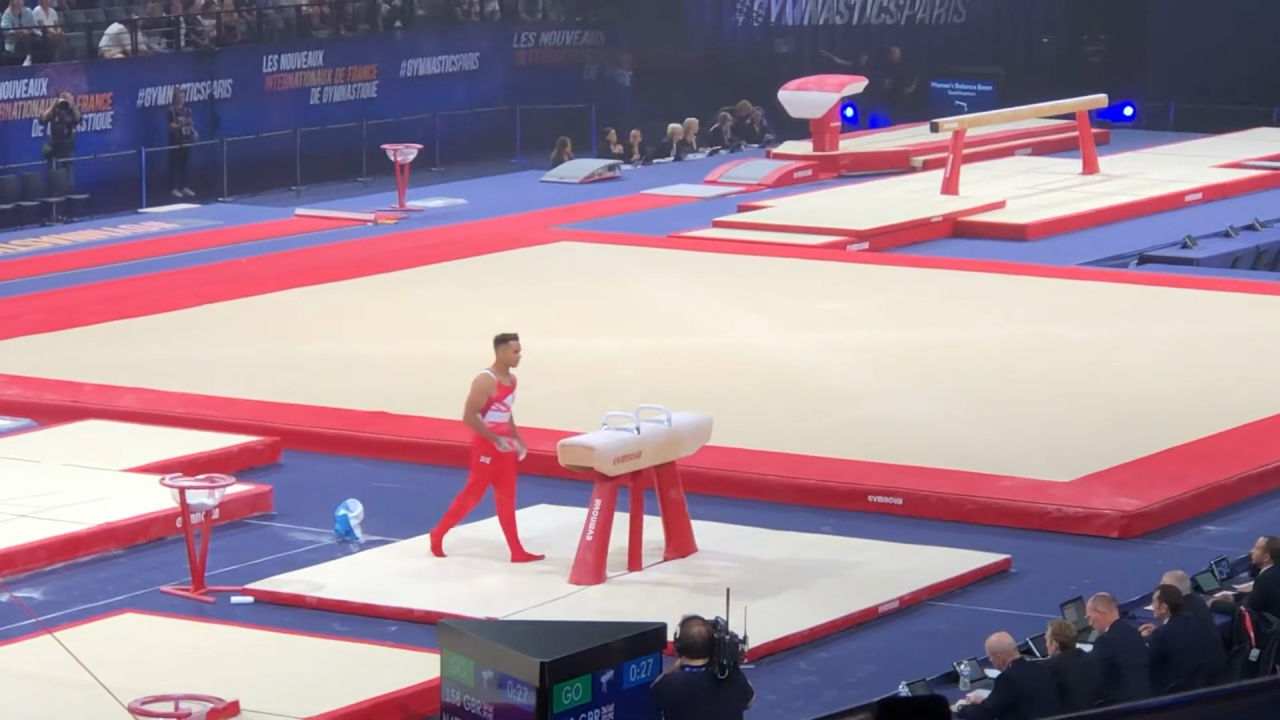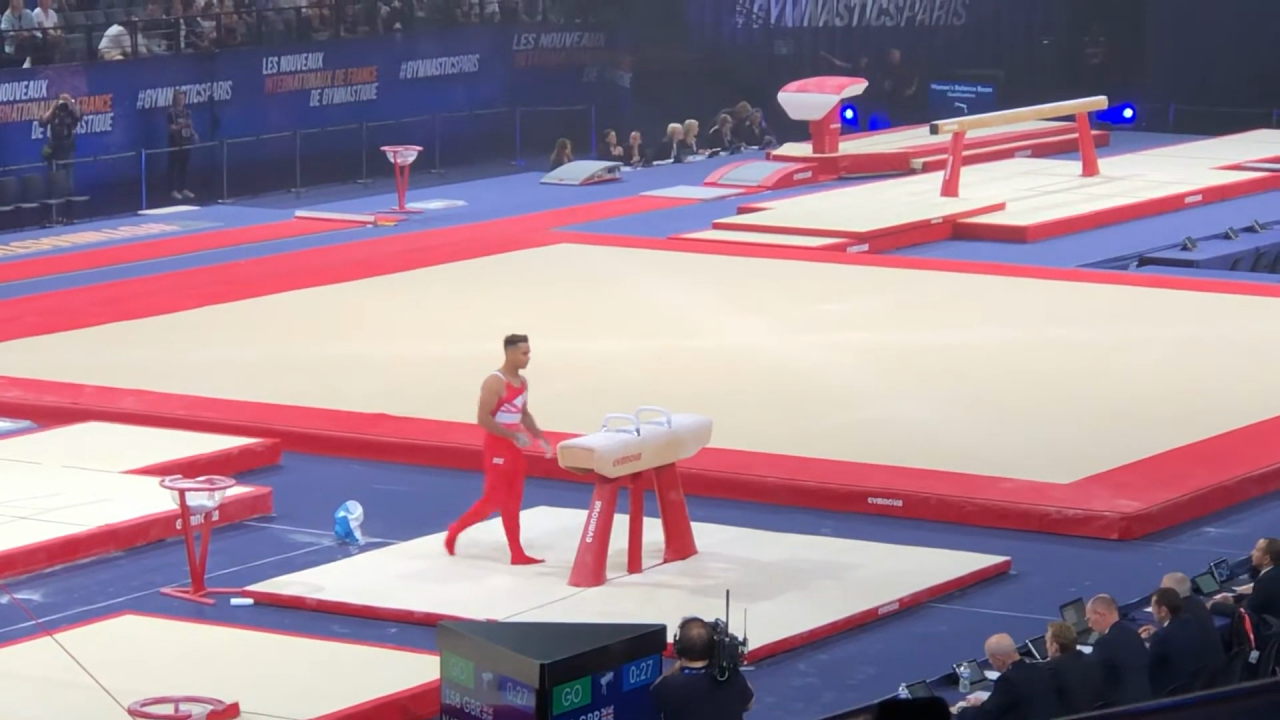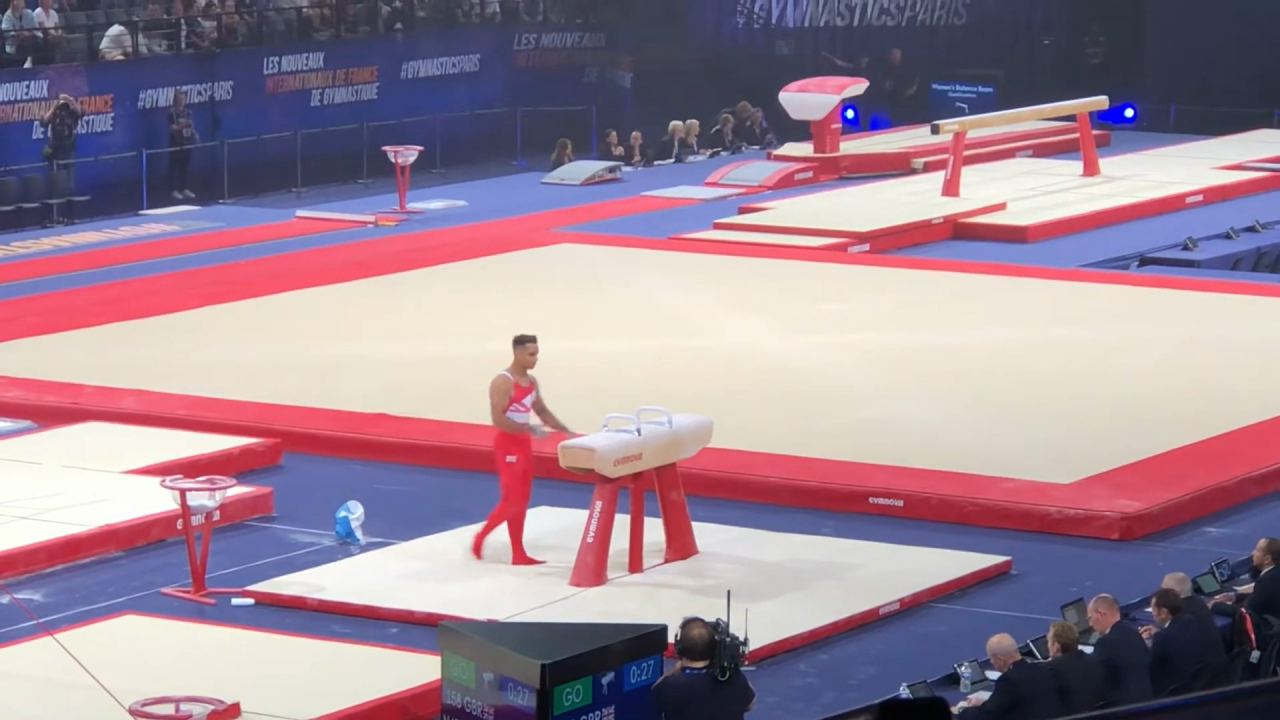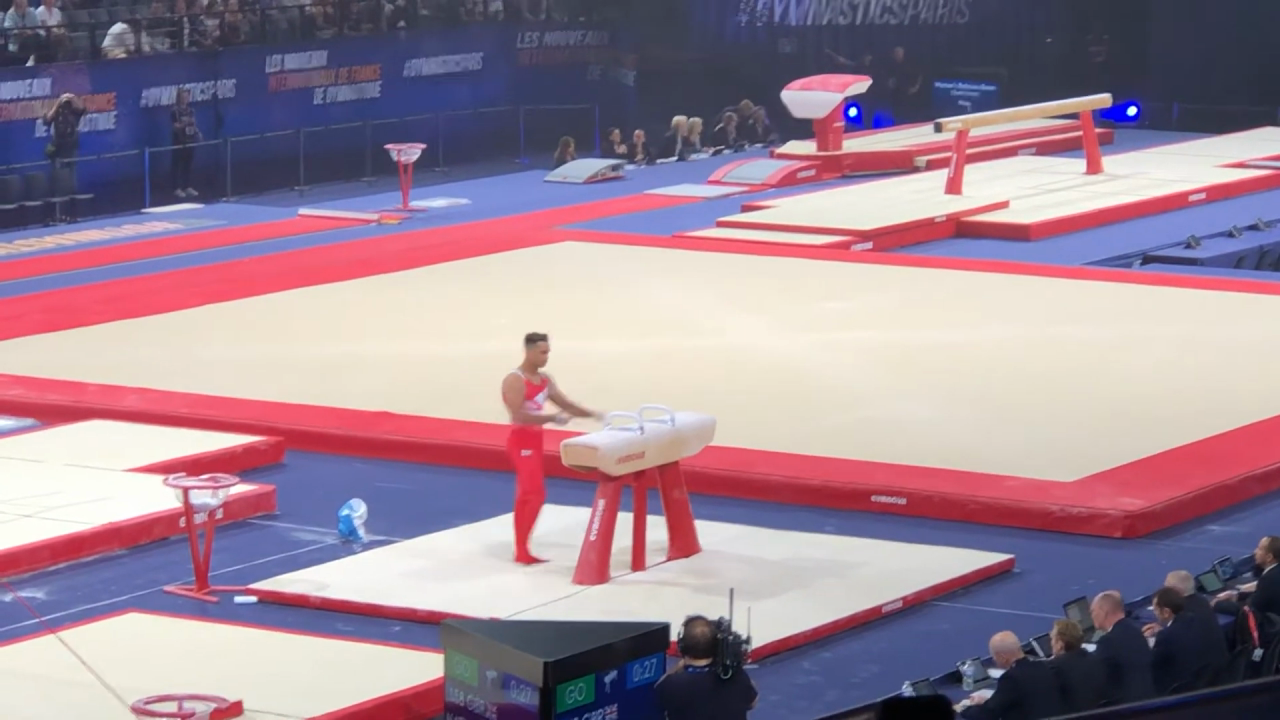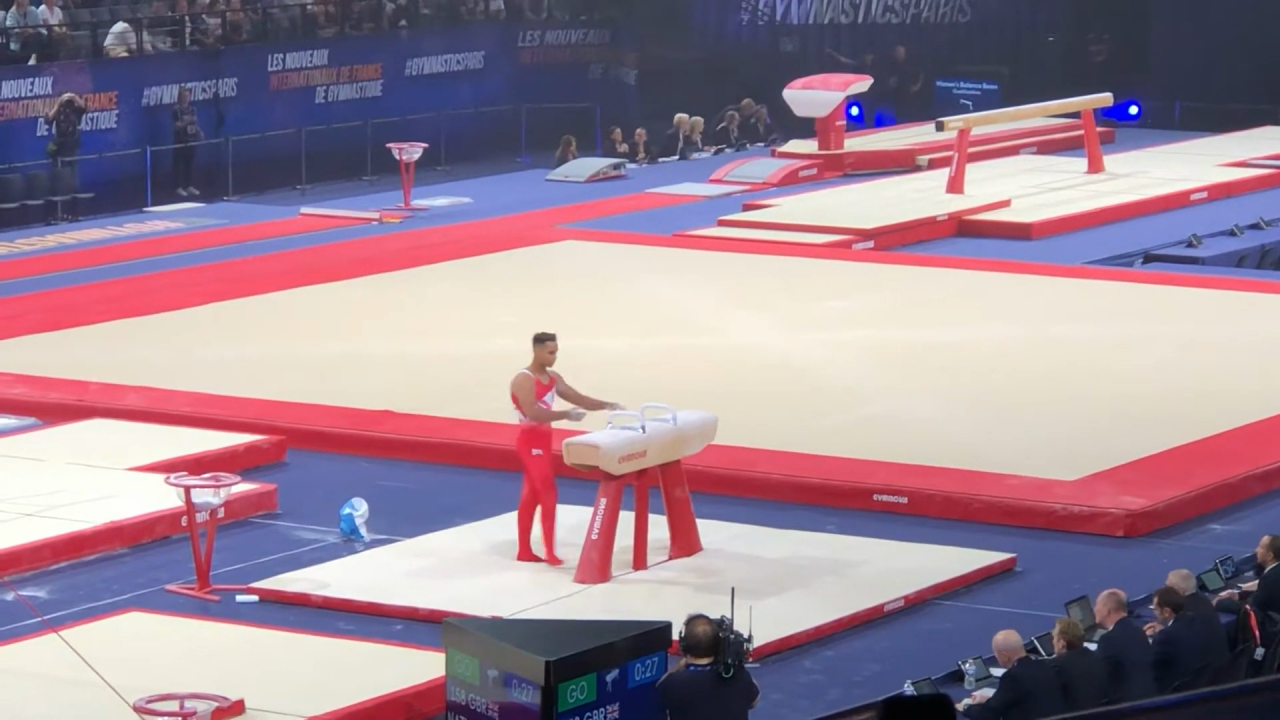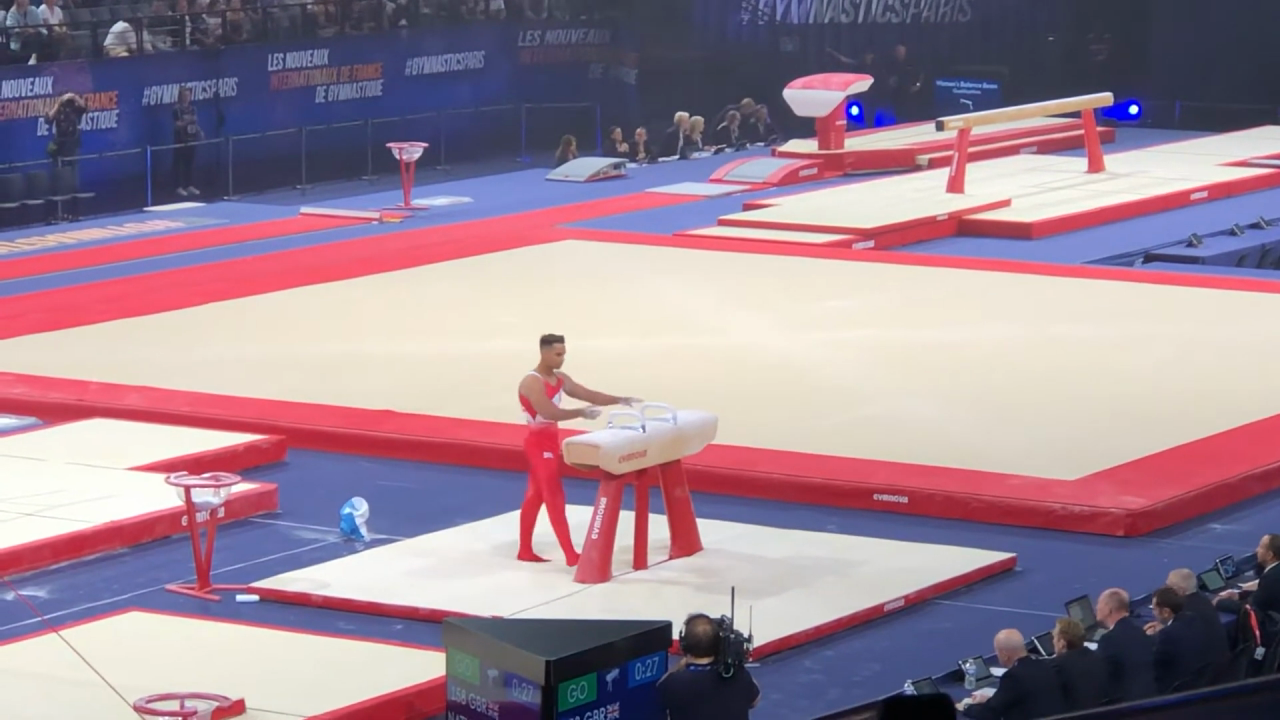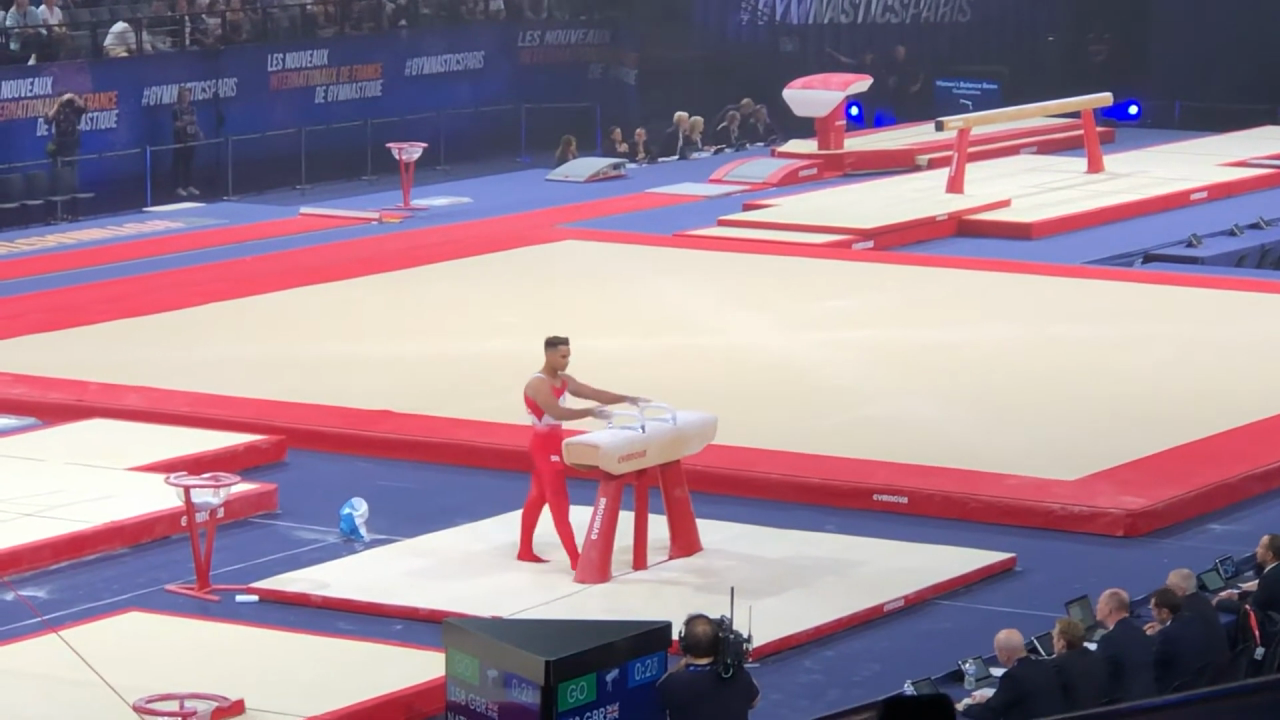
dt=0.1s
person 1, frame 1
left shoulder: (512, 380)
right shoulder: (485, 381)
right elbow: (469, 417)
left wrist: (517, 438)
right wrist: (496, 439)
left hip: (505, 446)
right hip: (486, 446)
left knee: (507, 499)
right knee: (472, 496)
left ankle: (516, 551)
right ankle: (439, 534)
person 1, frame 2
left shoulder: (522, 381)
right shoulder: (495, 382)
right elbow: (484, 419)
left wrist: (539, 436)
right wrist: (513, 436)
left hip: (515, 447)
right hip: (498, 447)
left knee: (513, 502)
right knee: (494, 501)
left ankle: (517, 554)
right ankle: (455, 530)
person 1, frame 3
left shoulder: (531, 381)
right shoulder: (502, 382)
left elbow: (542, 411)
right elbow: (499, 420)
left wrist: (564, 430)
right wrist: (530, 429)
left hip: (525, 445)
right hip: (508, 446)
left knee: (521, 500)
right knee: (513, 500)
left ankle: (518, 554)
right ankle: (481, 535)
person 1, frame 4
left shoulder: (544, 379)
right shoulder: (513, 380)
left elbow: (564, 404)
right elbow: (518, 415)
left wrist: (592, 415)
right wrist: (552, 418)
left hip: (535, 442)
right hip: (521, 443)
left knee: (525, 497)
right knee: (535, 494)
left ankle: (521, 550)
right ankle: (521, 547)
person 1, frame 5
left shoulder: (553, 378)
right shoulder: (523, 380)
left elbow: (577, 398)
right elbow: (531, 413)
left wrist: (607, 405)
right wrist: (565, 415)
left hip: (544, 441)
right hip: (530, 442)
left knee: (531, 497)
right knee: (548, 495)
left ankle: (524, 551)
right ankle: (550, 552)
person 1, frame 6
left shoulder: (560, 379)
right shoulder: (531, 382)
left elbow: (589, 395)
right elbow: (548, 412)
left wrist: (621, 400)
right wrist: (581, 412)
left hip: (550, 442)
right hip: (538, 444)
left knee: (534, 498)
right knee: (555, 499)
left ankle: (525, 550)
right ankle: (571, 556)
person 1, frame 7
left shoulder: (563, 380)
right shoulder: (537, 384)
left elbow: (594, 394)
right elbow: (558, 413)
left wrist: (627, 398)
right wrist: (592, 412)
left hip: (551, 445)
right hip: (545, 447)
left knee: (536, 498)
right knee: (559, 503)
left ankle: (525, 550)
right ankle: (576, 561)
